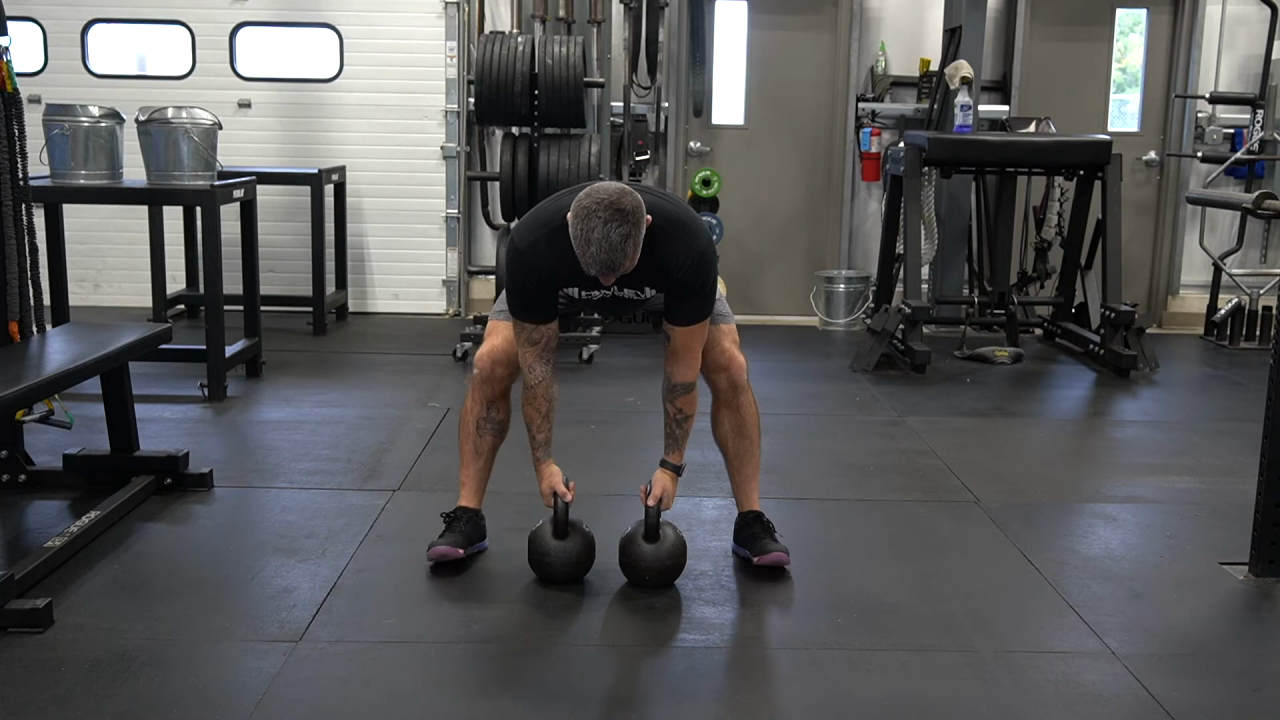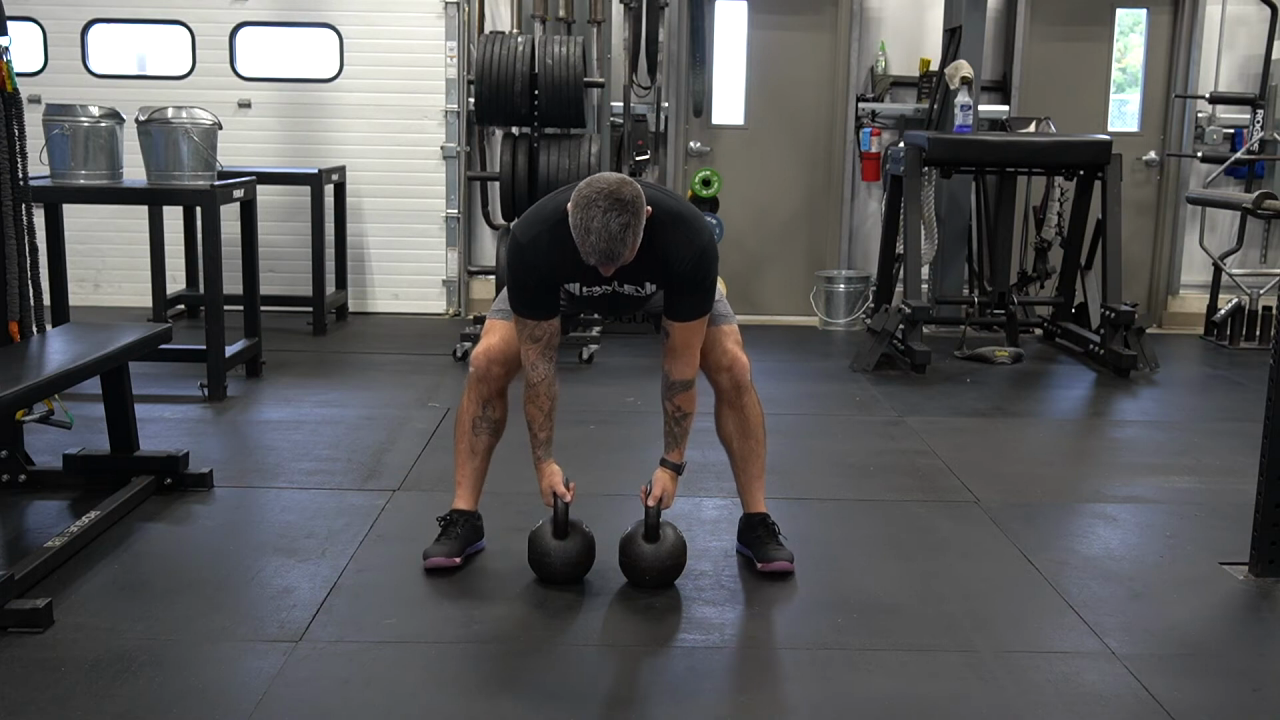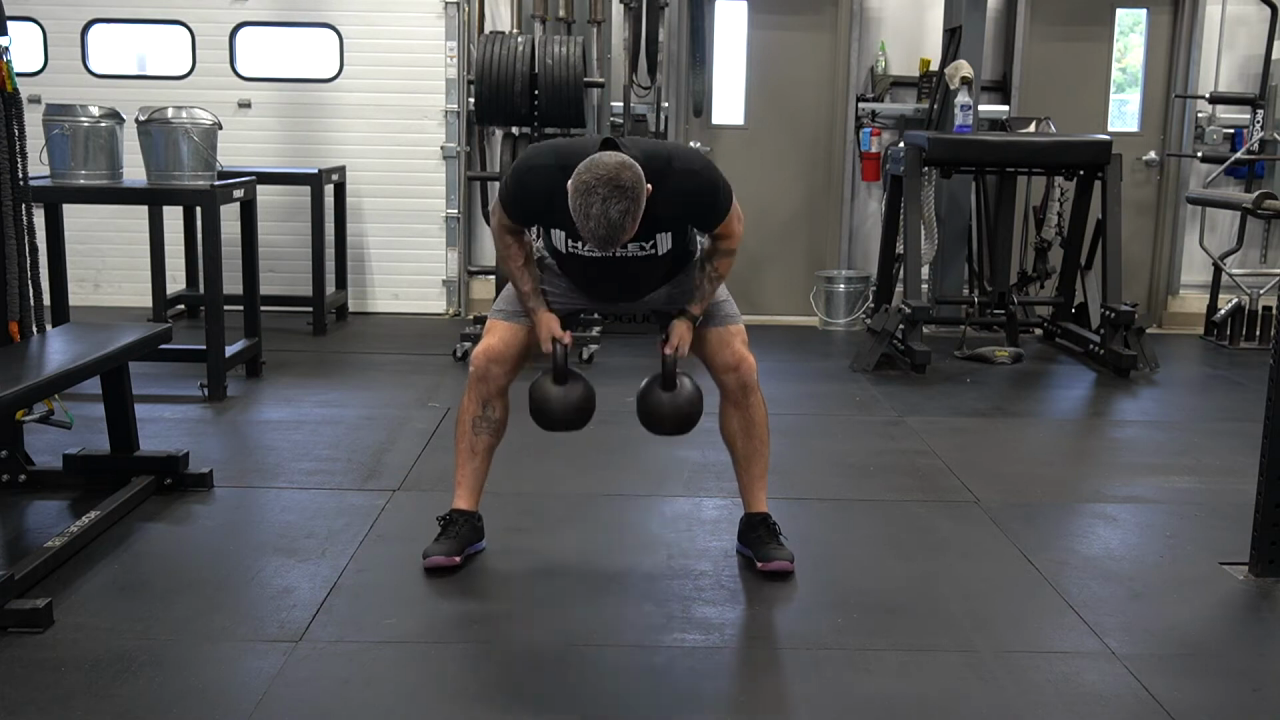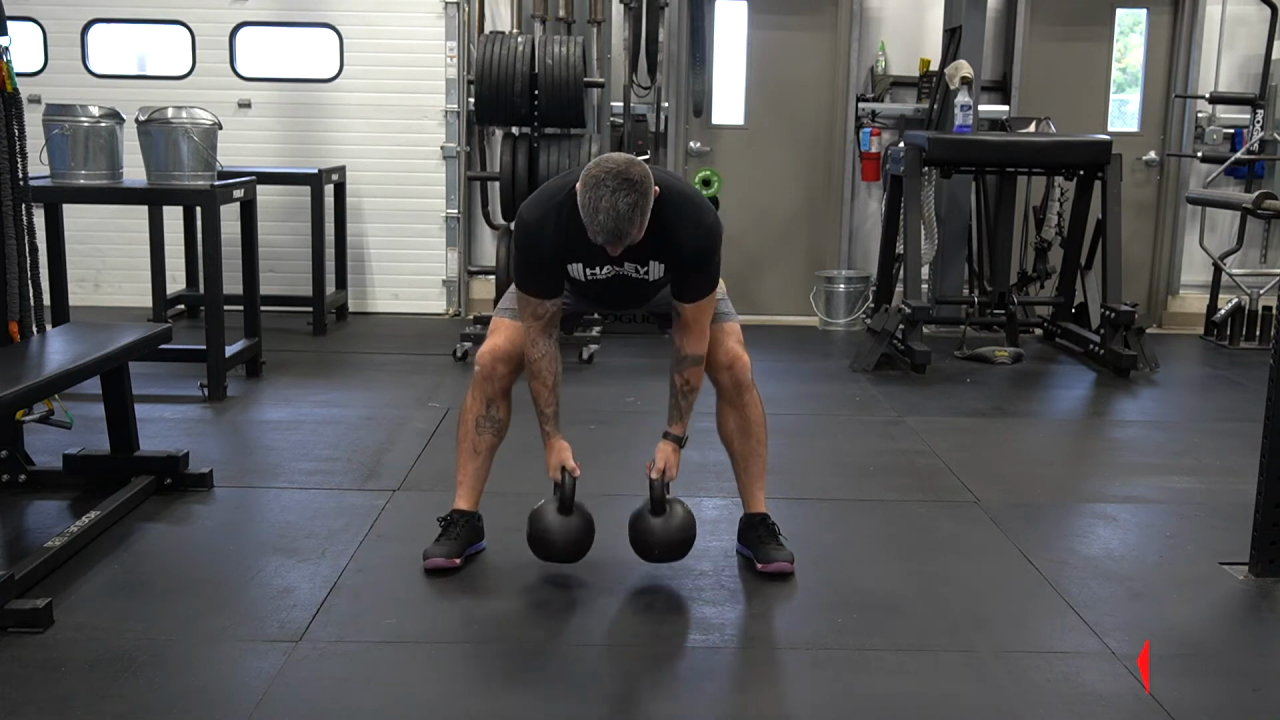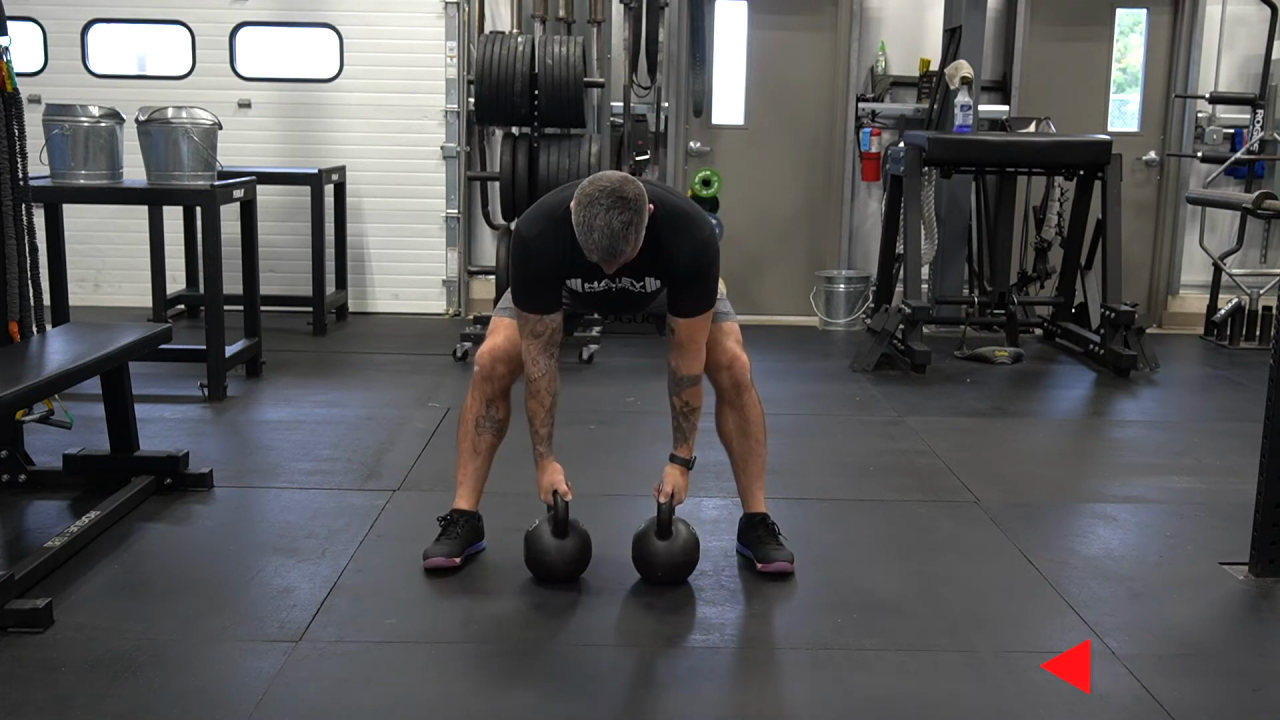
dt=0.7s
person 1, frame 1
left shoulder: (688, 245)
right shoulder: (532, 245)
left elbow: (683, 361)
right elbow: (535, 360)
left wrist: (671, 464)
right wrist: (543, 461)
left hip: (663, 280)
left knee: (729, 368)
right knee: (491, 365)
left ankle: (752, 521)
right ankle: (467, 516)
person 1, frame 2
left shoulder: (689, 240)
right shoulder: (533, 240)
left elbow: (681, 359)
right elbow: (538, 358)
left wrist: (672, 462)
right wrist: (543, 459)
left hip: (661, 281)
right hip: (560, 280)
left knee: (732, 369)
right knee: (487, 364)
left ankle: (756, 523)
right ankle: (463, 519)
person 1, frame 3
left shoulder: (687, 175)
right shoulder: (538, 172)
left elbow: (728, 234)
right elbow: (507, 228)
left wrist: (691, 315)
right wrist: (538, 309)
left hip: (670, 273)
right hip: (563, 273)
left knee: (739, 370)
right knee: (487, 364)
left ankle: (757, 523)
right ankle: (463, 518)
person 1, frame 4
left shoulder: (692, 219)
right shoulder: (541, 218)
left elbow: (693, 335)
right elbow: (538, 331)
left wrist: (673, 437)
right wrist: (553, 437)
left hip: (668, 278)
right hip: (567, 278)
left knee: (734, 368)
right knee: (493, 361)
left ankle: (757, 523)
right ankle: (463, 519)
person 1, frame 5
left shoulder: (690, 236)
right shoulder: (537, 234)
left elbow: (688, 352)
right elbow: (539, 352)
left wrist: (680, 459)
right wrist: (544, 458)
left hip: (664, 281)
right hip: (564, 280)
left knee: (733, 368)
right knee: (492, 363)
left ankle: (757, 522)
right ankle: (463, 518)
